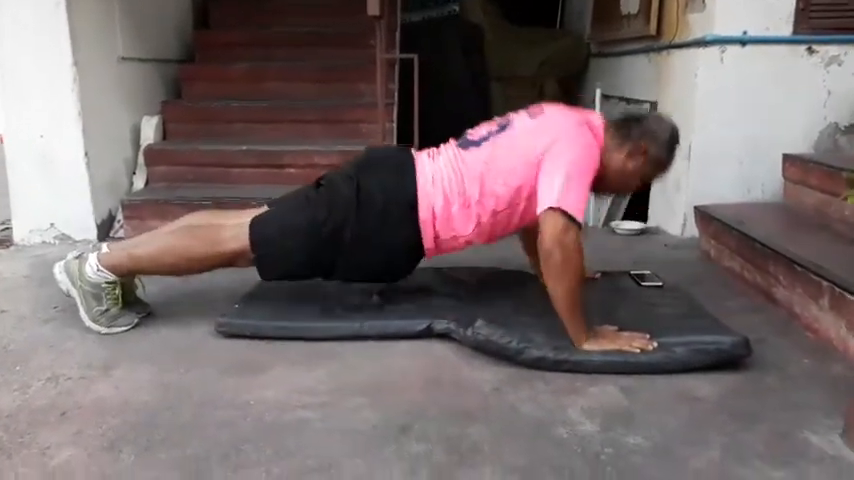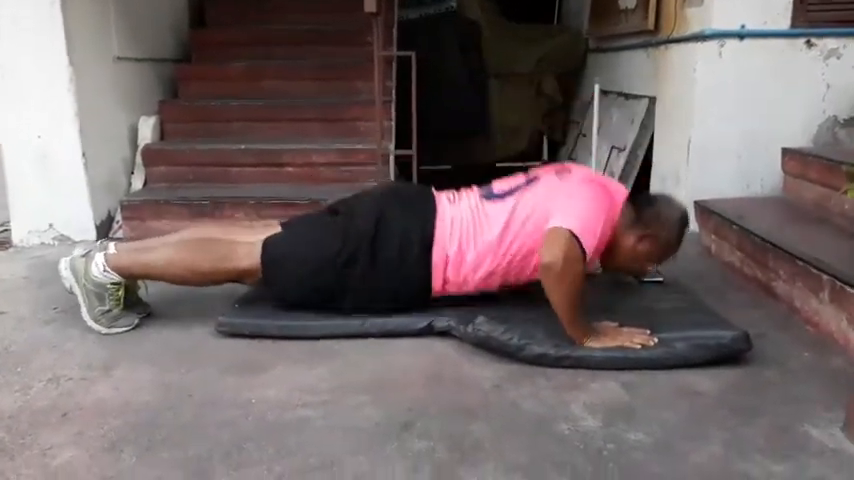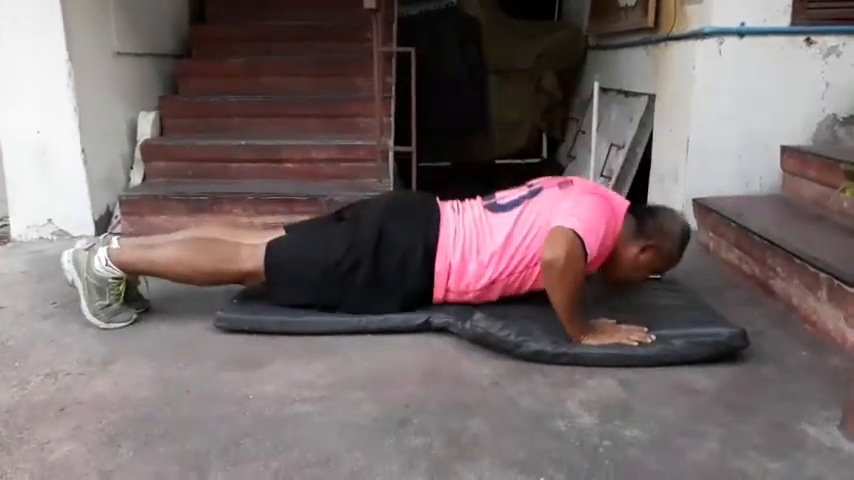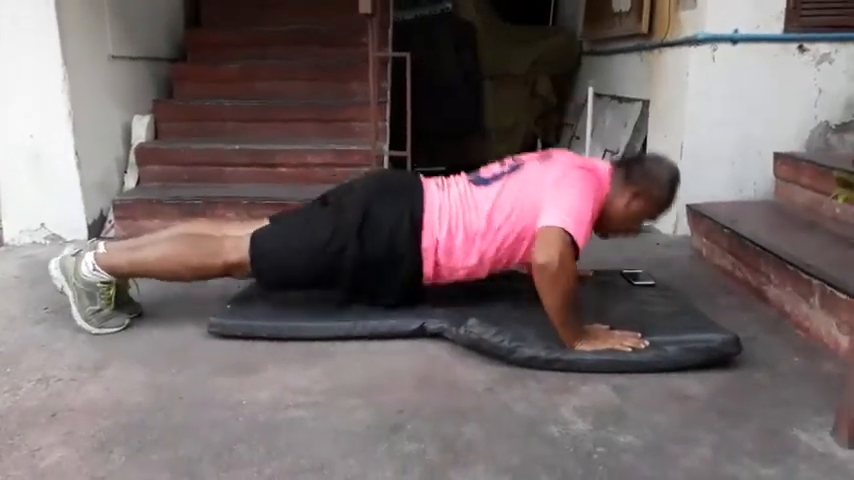
dt=0.2s
person 1, frame 1
left shoulder: (563, 124)
right shoulder: (578, 141)
left elbow: (530, 203)
right elbow: (556, 239)
left wrist: (551, 272)
right wrist: (583, 335)
left hip: (397, 180)
right hip: (391, 210)
left knee: (247, 228)
right knee: (240, 243)
left ankle: (106, 258)
right ankle: (101, 265)
person 1, frame 2
left shoulder: (581, 183)
right shoulder: (598, 204)
right elbow: (556, 256)
left wrist: (566, 278)
right wrist: (583, 333)
left hip: (410, 214)
right hip: (406, 251)
left knee: (262, 240)
right knee: (252, 261)
left ankle: (115, 253)
right ankle: (107, 264)
person 1, frame 3
left shoulder: (582, 193)
right shoulder: (599, 213)
right elbow: (557, 258)
left wrist: (568, 277)
right wrist: (581, 331)
left hip: (414, 222)
right hip: (408, 258)
left knee: (264, 242)
right knee: (253, 265)
left ankle: (113, 251)
right ankle: (110, 259)
person 1, frame 4
left shoulder: (567, 166)
right shoulder: (584, 186)
right elbow: (549, 261)
left wrist: (563, 283)
right wrist: (575, 335)
left hip: (399, 204)
right hip: (394, 238)
left knee: (248, 235)
right knee: (241, 255)
left ankle: (103, 252)
right ankle: (97, 265)
